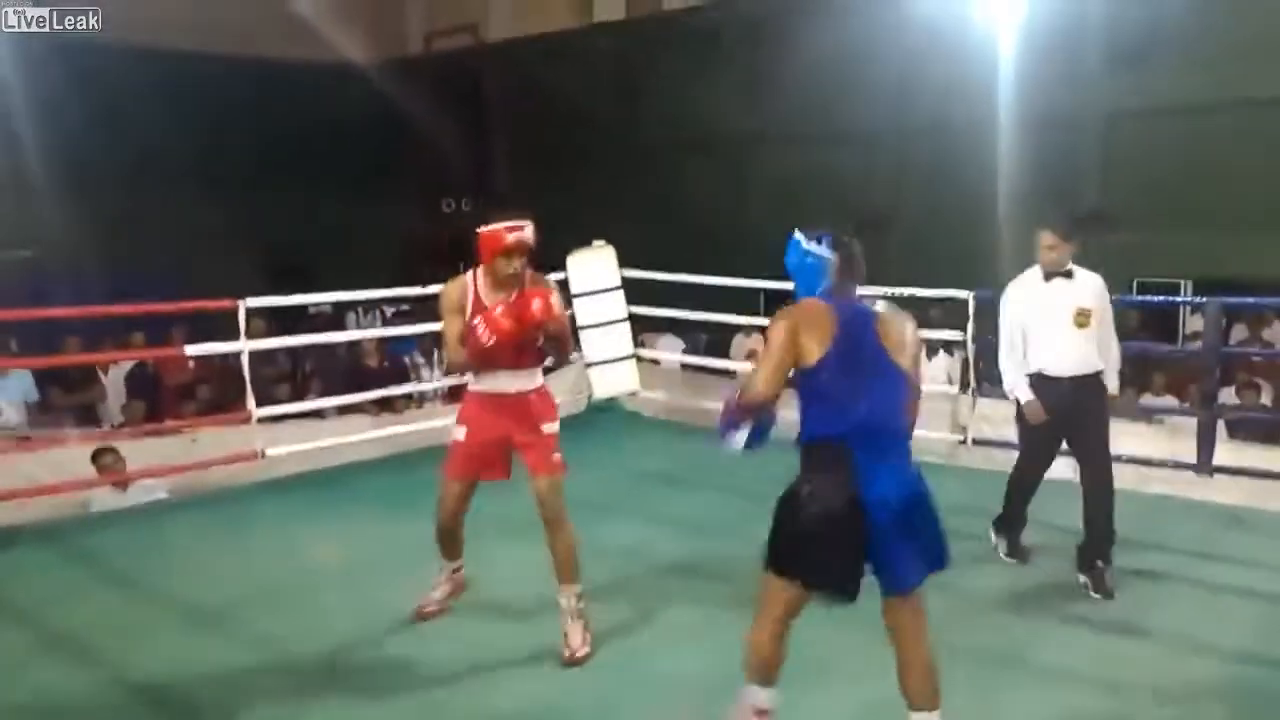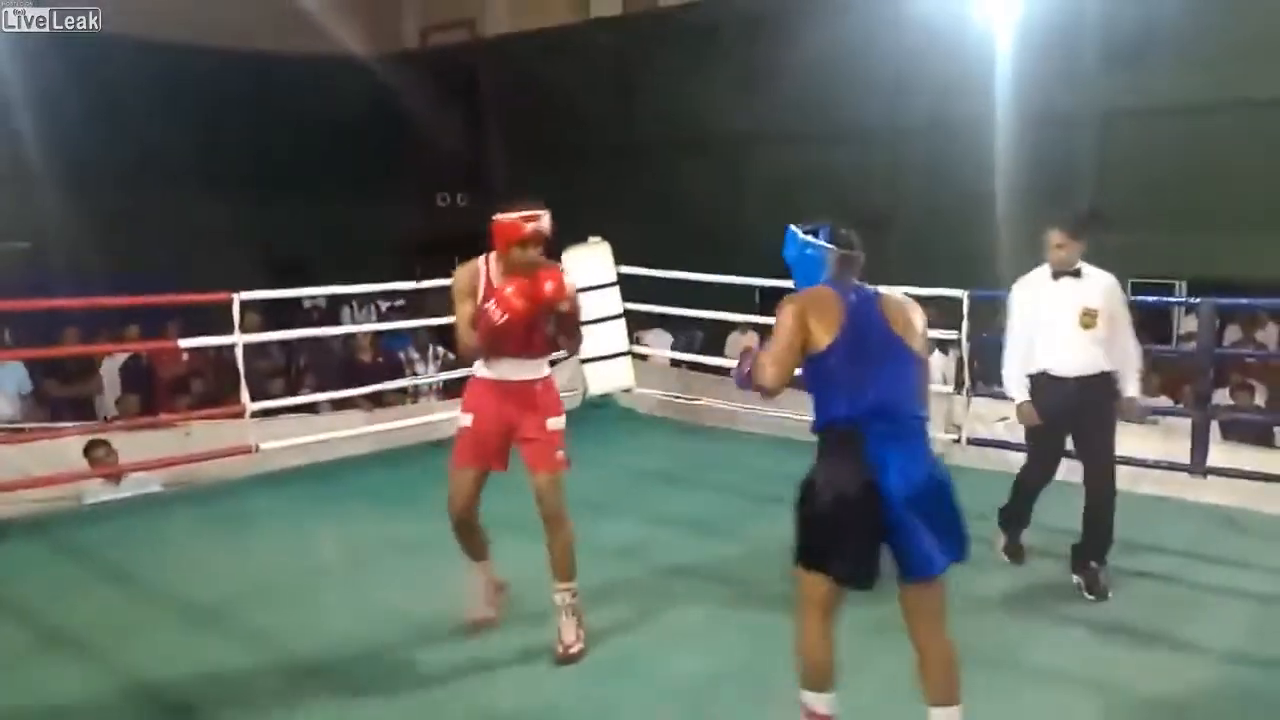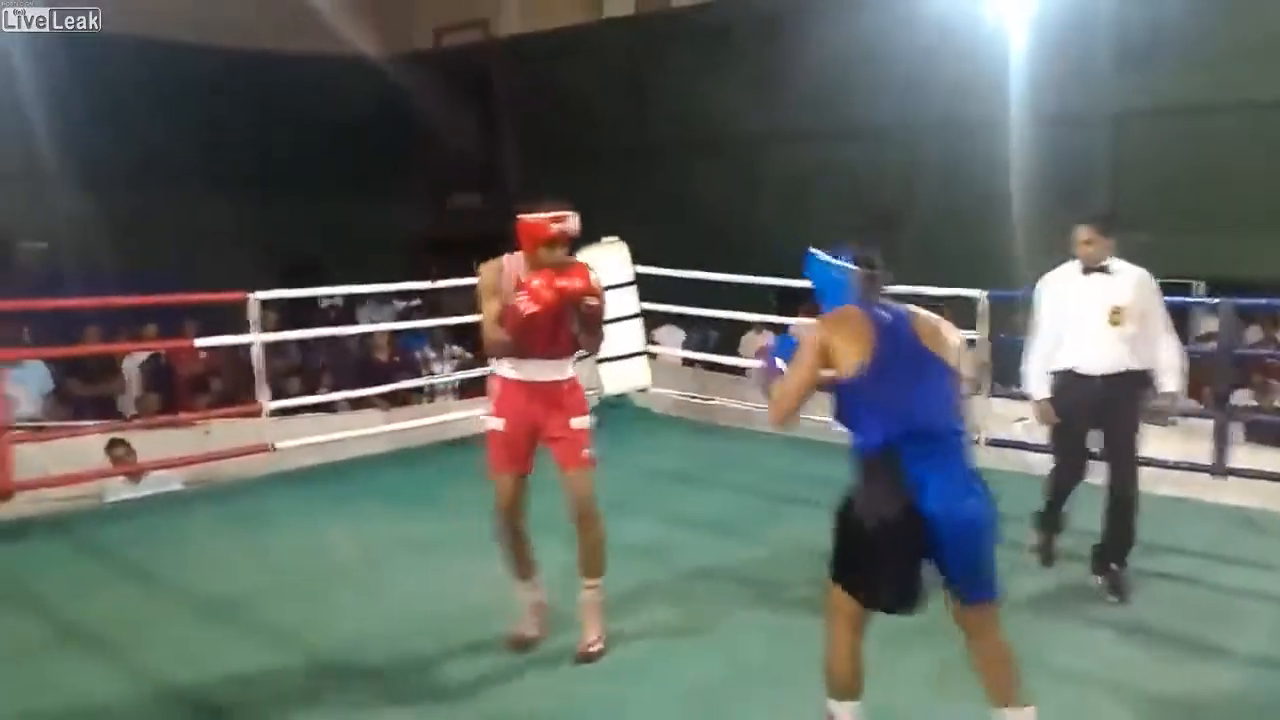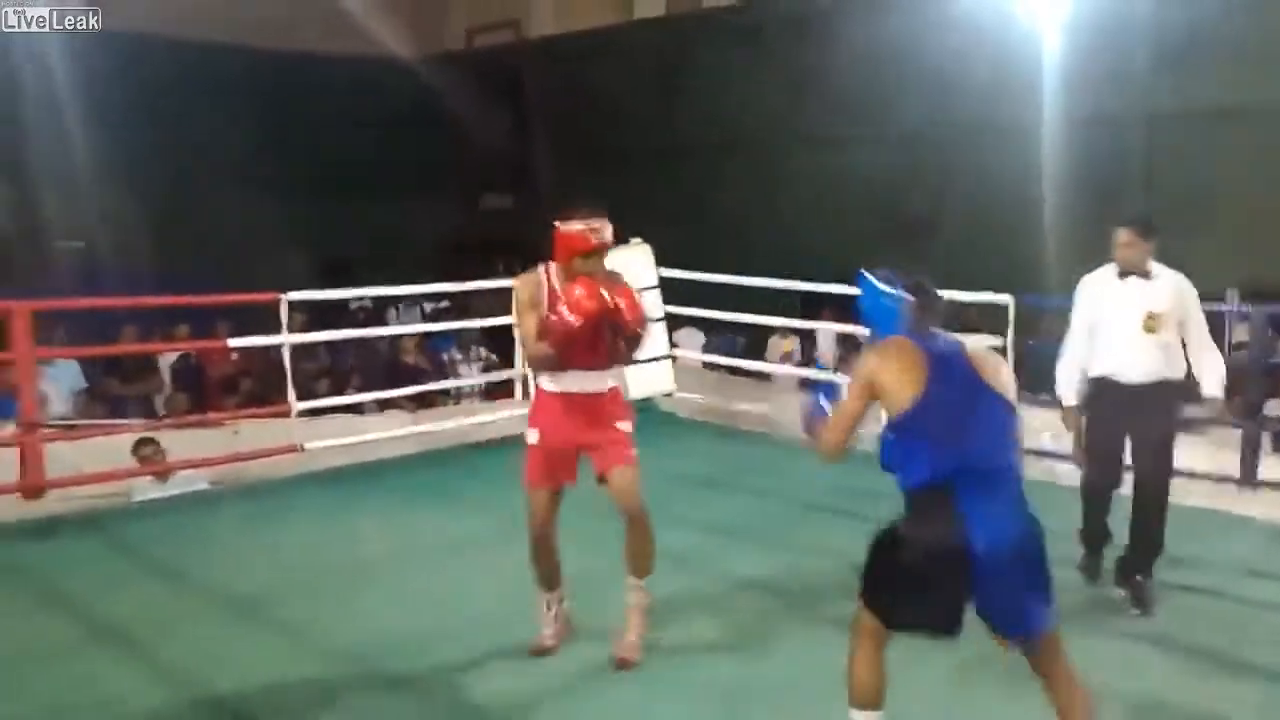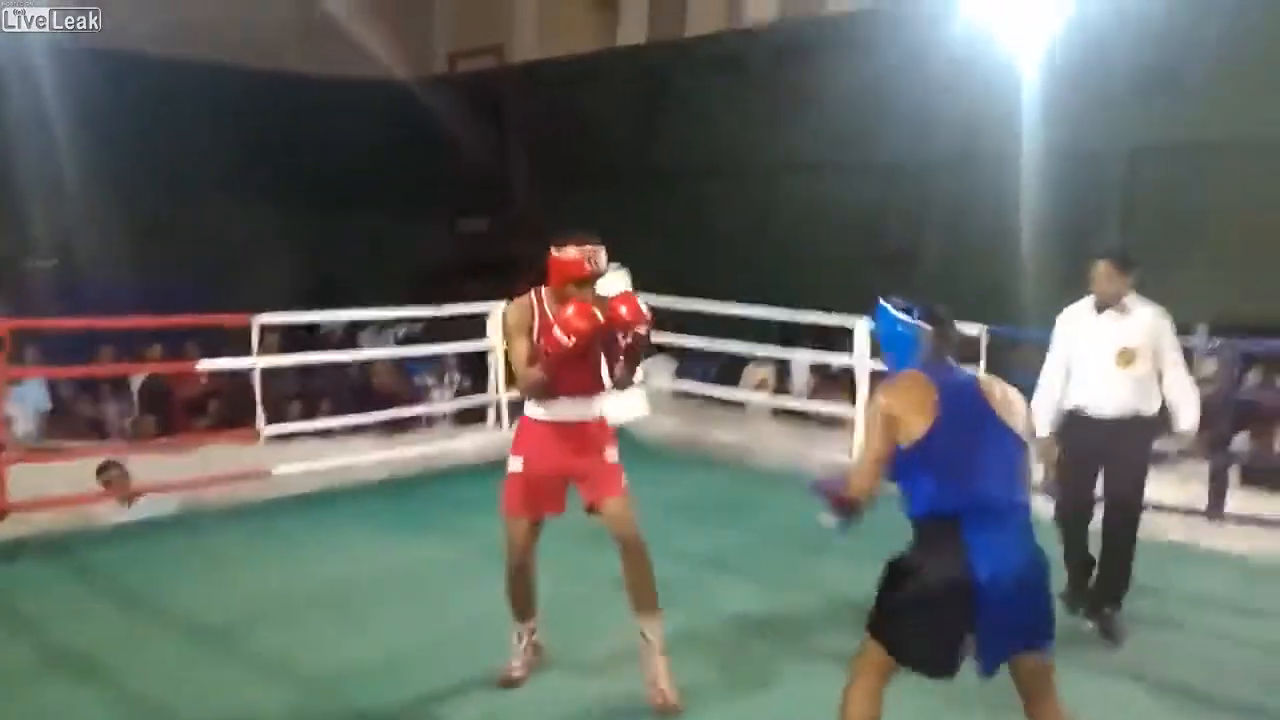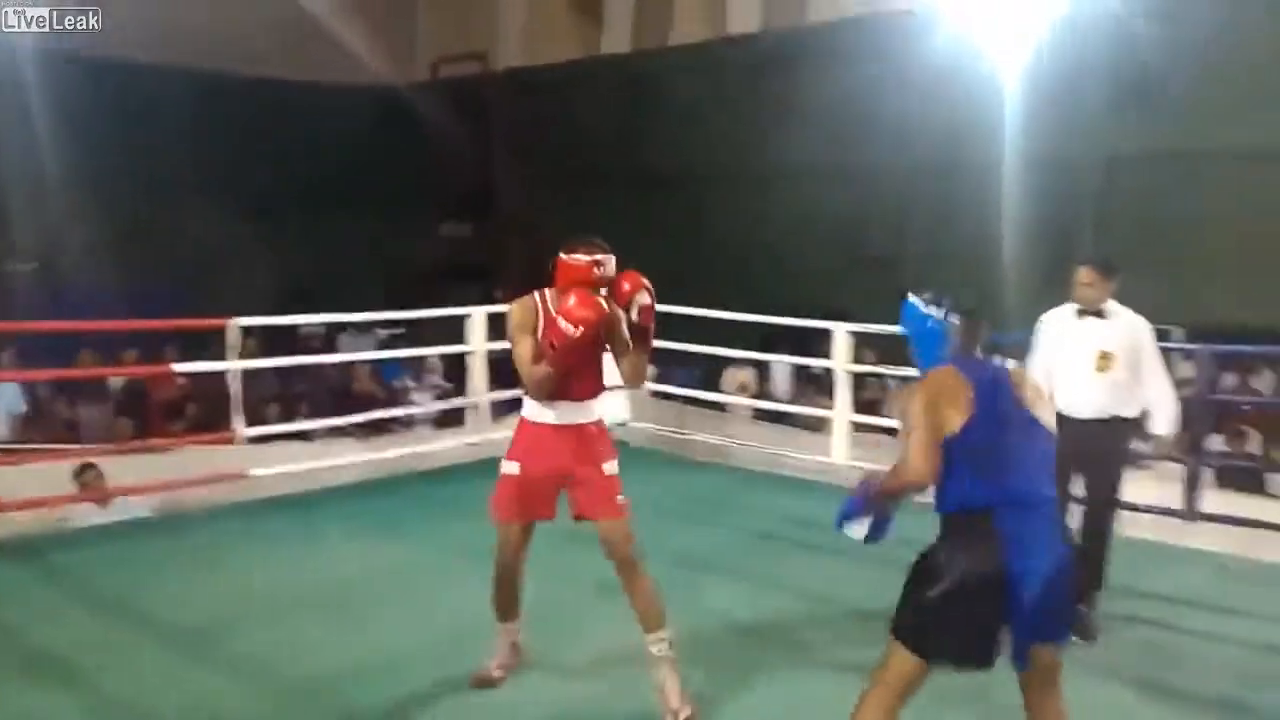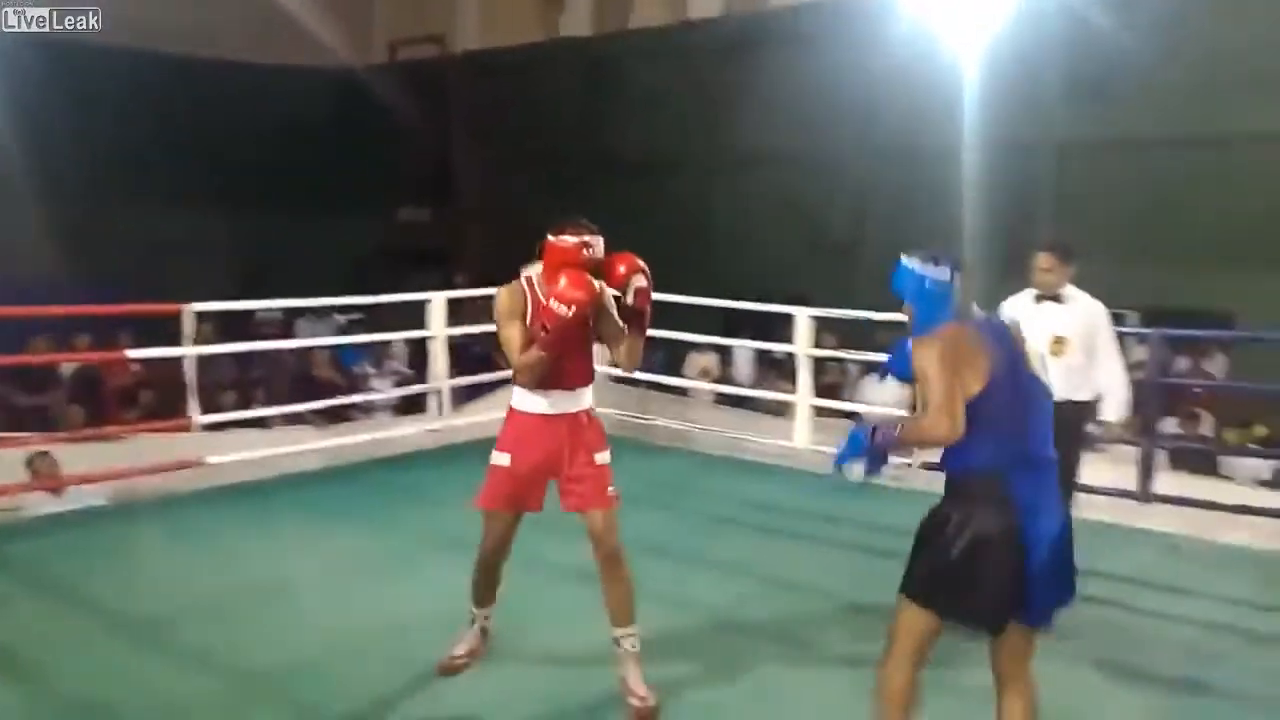
dt=0.1s
person 1, frame 1
left shoulder: (541, 289)
right shoulder: (458, 291)
left elbow: (564, 357)
right elbow: (453, 362)
left wrist: (557, 334)
right wrist: (480, 346)
left hip: (532, 404)
right hip: (481, 405)
left knee: (553, 511)
right knee: (447, 516)
left ankle: (573, 614)
right ankle: (451, 576)
person 1, frame 2
left shoulder: (550, 278)
right shoulder: (470, 276)
left elbow: (571, 347)
right elbow: (466, 347)
left wrist: (566, 317)
right wrist: (493, 326)
left hip: (537, 394)
right hip: (486, 393)
left knee: (553, 508)
right knee: (460, 508)
left ankle: (567, 610)
right ankle: (487, 581)
person 1, frame 3
left shoulder: (578, 276)
right shoulder: (496, 274)
left elbow: (591, 345)
right elbow: (492, 344)
left wrist: (589, 313)
right wrist: (520, 319)
left hip: (564, 392)
right hip: (515, 393)
left knee: (584, 506)
right knee: (508, 509)
left ankle: (591, 607)
right ankle: (532, 599)
person 1, frame 4
left shoulder: (612, 286)
right shoulder: (531, 287)
left elbow: (624, 357)
right elbow: (534, 358)
left wrist: (631, 331)
right wrist: (564, 333)
left hip: (604, 403)
right hip: (553, 407)
left knee: (633, 508)
right knee: (540, 526)
left ankle: (635, 607)
right ankle: (553, 611)
person 1, frame 5
left shoulder: (603, 309)
right shoulder: (522, 310)
left elbow: (622, 378)
right elbow: (526, 384)
left wrist: (632, 342)
right wrist: (558, 350)
left hip: (591, 433)
right hip: (539, 434)
left knee: (630, 538)
right knee: (518, 554)
left ankle: (654, 650)
right ankle: (526, 644)
person 1, frame 6
left shoulder: (607, 309)
right shoulder: (526, 311)
left elbow: (635, 378)
right elbow: (535, 386)
left wrist: (640, 328)
right wrist: (564, 344)
left hip: (589, 438)
right hip: (537, 437)
left knee: (625, 554)
right knee: (508, 557)
left ankle: (664, 669)
right ankle: (506, 645)
person 1, frame 7
left shoulder: (594, 296)
right shoulder: (513, 297)
left elbow: (629, 361)
right elbow: (525, 372)
left wrist: (636, 310)
right wrist: (558, 326)
left hip: (580, 426)
right hip: (527, 426)
left knee: (608, 546)
right knee: (492, 547)
left ankle: (629, 662)
right ankle: (477, 630)
person 2, frame 1
left shoulder: (799, 320)
right shoulder: (900, 328)
left elbow: (761, 393)
left wrist: (736, 411)
left hip: (829, 485)
right hip: (897, 484)
left knee: (774, 610)
right knee: (910, 630)
person 2, frame 2
left shoulder: (803, 305)
right shoulder: (906, 309)
left elbow: (771, 379)
left wrist: (747, 365)
left hip: (845, 471)
right hip: (915, 468)
left knee: (815, 608)
right knee: (928, 620)
person 2, frame 3
left shoulder: (830, 328)
right shoulder: (937, 329)
left elbow: (781, 410)
left wrist: (778, 372)
left hip: (887, 491)
right hip: (956, 485)
left knee: (842, 622)
right knee: (981, 628)
person 2, frame 4
left shoulder: (883, 360)
right shoulder: (991, 363)
left elbow: (832, 445)
left wrist: (821, 414)
left hip: (935, 529)
right hip: (1008, 524)
left knee: (868, 634)
right knee: (1048, 658)
person 2, frame 5
left shoulder: (895, 394)
right shoulder: (1005, 396)
left elbow: (860, 487)
left wrist: (836, 491)
left hip: (943, 559)
right hip: (1015, 556)
left knee: (869, 672)
person 2, frame 6
left shoulder: (930, 390)
right shoulder: (1026, 388)
left elbow: (920, 471)
left wrist: (871, 494)
left hip: (974, 552)
right hip: (1045, 549)
left knee: (891, 680)
person 2, frame 7
left shoulder: (935, 345)
right shoulder: (1005, 338)
left elbow: (945, 428)
left wrist: (883, 436)
left hip: (979, 511)
right hip: (1040, 510)
left knee: (904, 644)
right knee: (1014, 665)
person 3, frame 1
left shoulder: (1094, 285)
right shoulder: (1020, 290)
left elbow: (1107, 339)
right elbow: (1010, 349)
left wrist: (1112, 385)
right wrist: (1025, 396)
left hip: (1087, 388)
right hip: (1042, 388)
left knee: (1098, 475)
right knee: (1031, 466)
left ankle: (1095, 561)
right ankle: (1006, 532)
person 3, frame 2
left shoulder: (1106, 284)
right shoulder: (1027, 287)
left elbow: (1123, 341)
right elbow: (1016, 348)
left wrist: (1130, 390)
right wrist: (1021, 398)
left hip: (1095, 388)
right hip: (1047, 388)
left knee: (1101, 476)
right knee: (1039, 468)
left ankle: (1089, 560)
right ankle: (1011, 527)
person 3, frame 3
left shoulder: (1138, 281)
right shoulder: (1055, 282)
left elbow: (1160, 334)
right elbow: (1041, 339)
left wrist: (1170, 384)
right wrist: (1040, 393)
left hip: (1122, 385)
right hip: (1073, 384)
left knee: (1124, 475)
right knee: (1069, 467)
left ankle: (1111, 561)
right ankle: (1047, 525)
person 3, frame 4
left shoulder: (1177, 286)
right shoulder: (1093, 285)
left elbow: (1199, 341)
right elbow: (1076, 343)
left wrist: (1213, 390)
right wrist: (1069, 398)
left hip: (1158, 393)
right hip: (1107, 391)
left knee: (1152, 484)
right knee: (1100, 477)
left ankle: (1136, 571)
right ankle: (1093, 543)
person 3, frame 5
left shoulder: (1154, 321)
right shoulder: (1072, 318)
left elbow: (1174, 372)
right elbow: (1054, 374)
left wrist: (1186, 422)
right wrist: (1044, 429)
left hip: (1132, 427)
right hip: (1083, 423)
left knee: (1123, 516)
right knee: (1071, 509)
left ankle: (1106, 603)
right ankle: (1079, 578)
person 3, frame 6
left shoulder: (1133, 326)
right shoulder: (1053, 321)
left elbow: (1154, 378)
right elbow: (1037, 375)
left wrist: (1162, 427)
left hip: (1109, 429)
right hip: (1061, 424)
left knee: (1098, 515)
left ankle: (1084, 599)
person 3, frame 7
left shoulder: (1090, 311)
right shoulder: (1014, 307)
left elbow: (1109, 364)
left wrist: (1112, 415)
left hip: (1069, 411)
left knee: (1058, 490)
